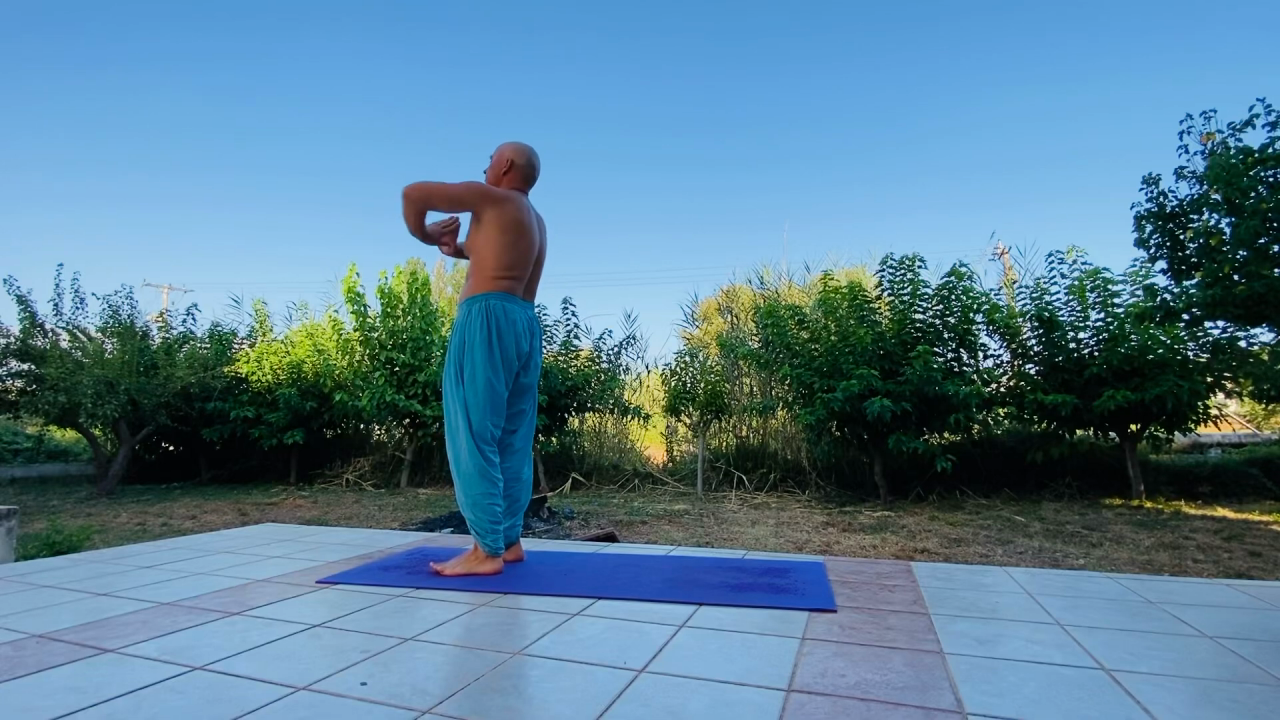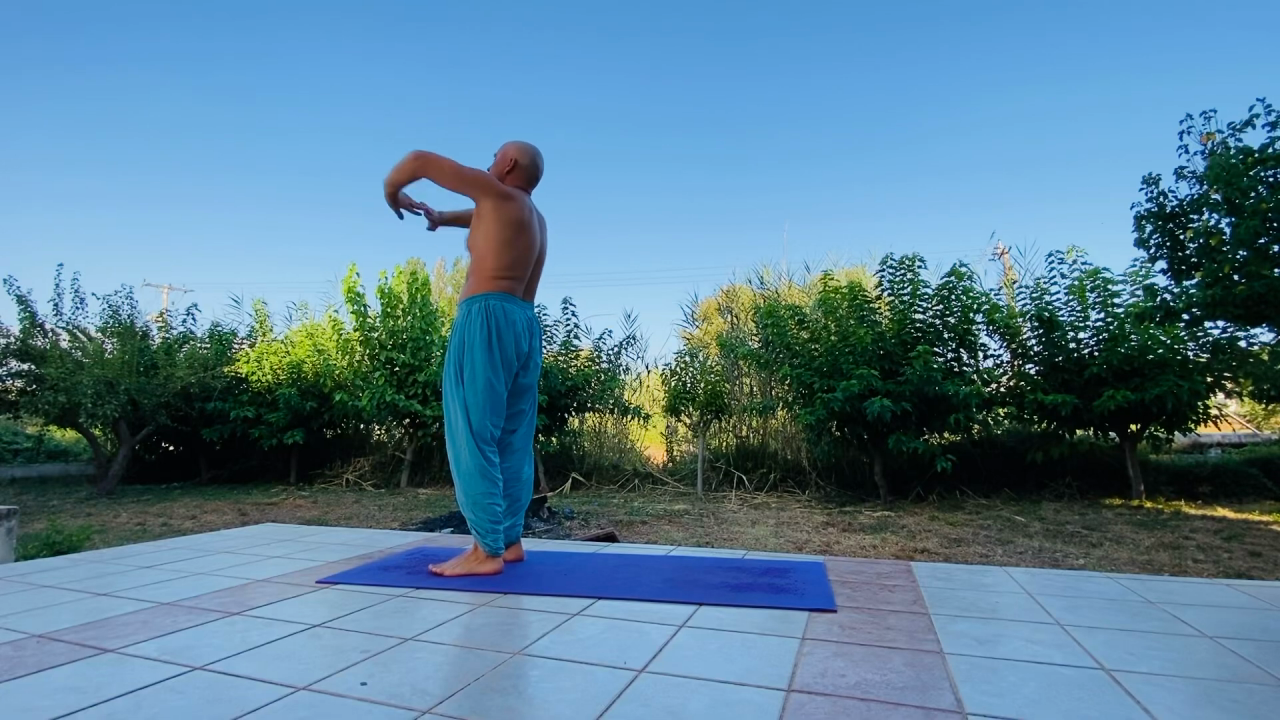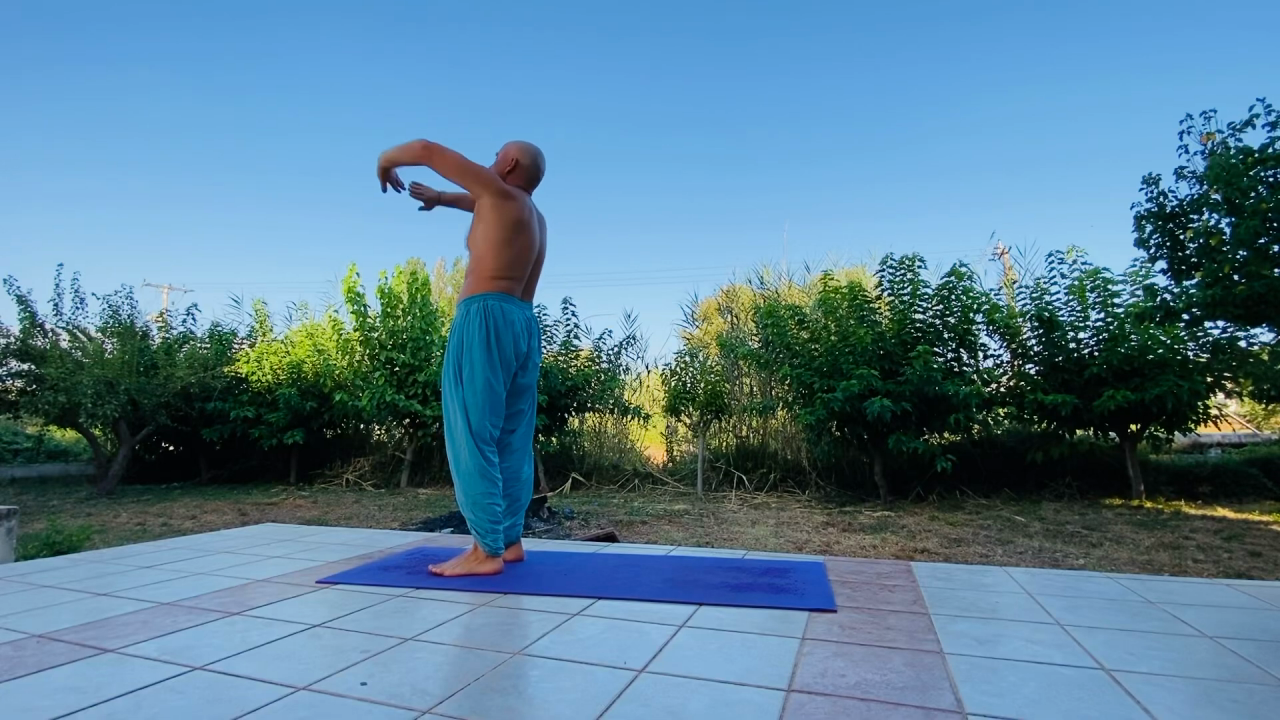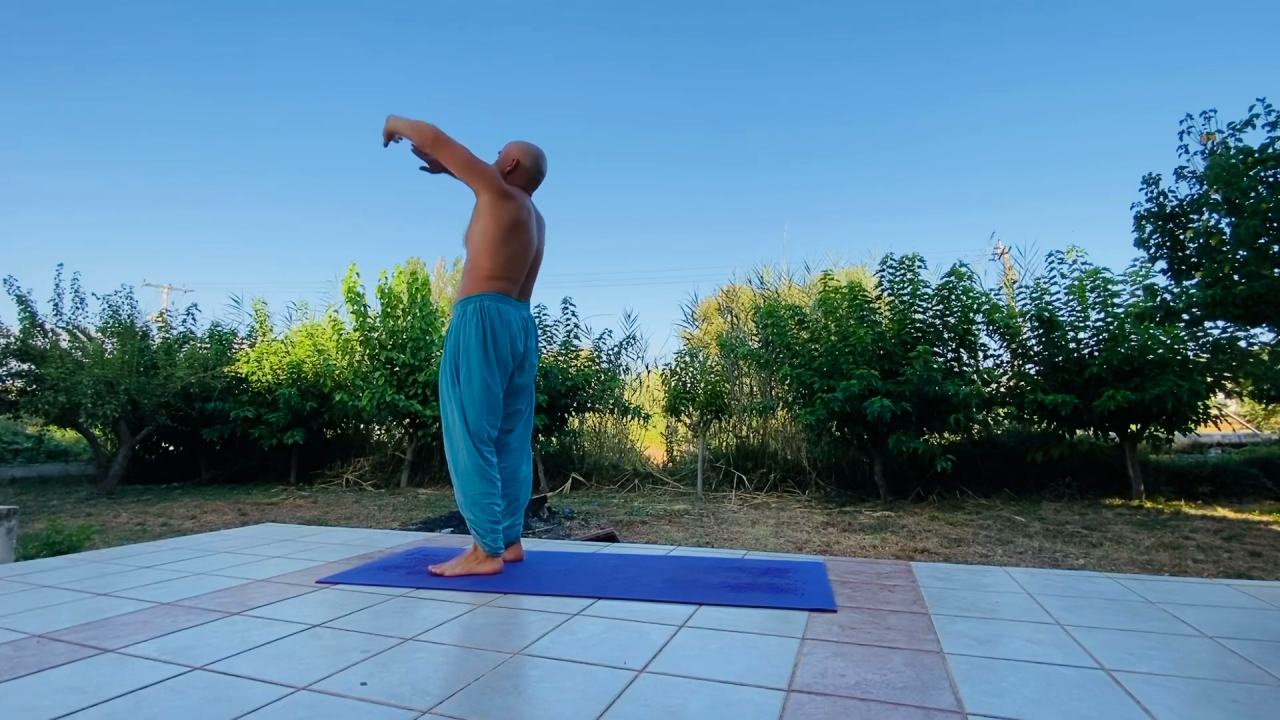
dt=0.1s
person 1, frame 1
left shoulder: (493, 197)
right shoulder: (531, 217)
left elbow: (420, 192)
left wrist: (421, 229)
right wrist: (456, 244)
left hip: (487, 321)
right hip: (524, 325)
left knee: (473, 437)
right knee: (510, 439)
left ankle: (486, 550)
right ankle: (508, 540)
person 1, frame 2
left shoulder: (497, 193)
right shoulder: (534, 217)
left elbow: (420, 160)
left wrist: (393, 192)
right wrist: (446, 218)
left hip: (487, 320)
right hip: (524, 325)
left knee: (473, 437)
right knee: (511, 439)
left ankle: (486, 550)
right ankle: (509, 540)
person 1, frame 3
left shoulder: (504, 195)
right shoulder: (533, 214)
left elbow: (428, 150)
left wrist: (388, 162)
right wrist: (439, 198)
left hip: (486, 322)
right hip: (523, 326)
left knee: (474, 437)
right knee: (511, 439)
left ankle: (486, 550)
right ankle: (508, 541)
person 1, frame 4
left shoulder: (502, 192)
right shoulder: (531, 213)
left elbow: (435, 138)
left wrist: (396, 124)
right wrist: (440, 166)
left hip: (482, 321)
right hip: (520, 325)
left knee: (471, 438)
right knee: (509, 439)
left ankle: (486, 550)
right ankle: (508, 540)
